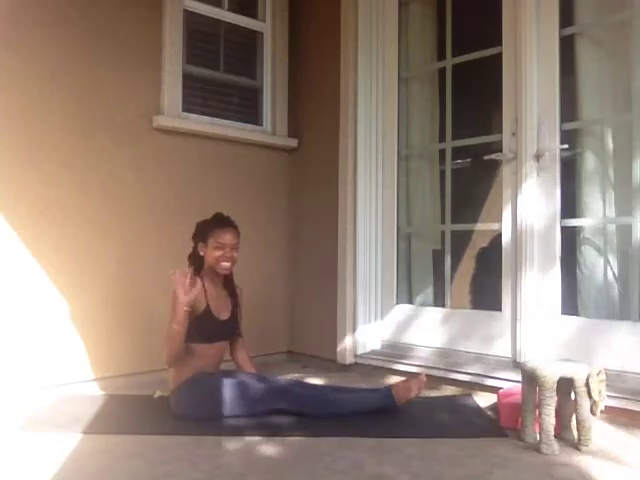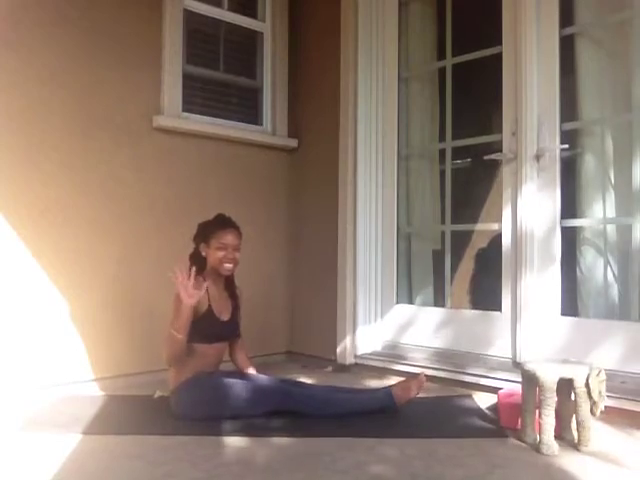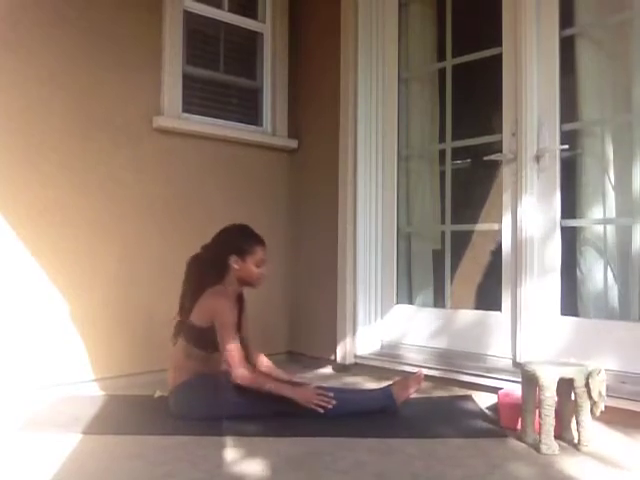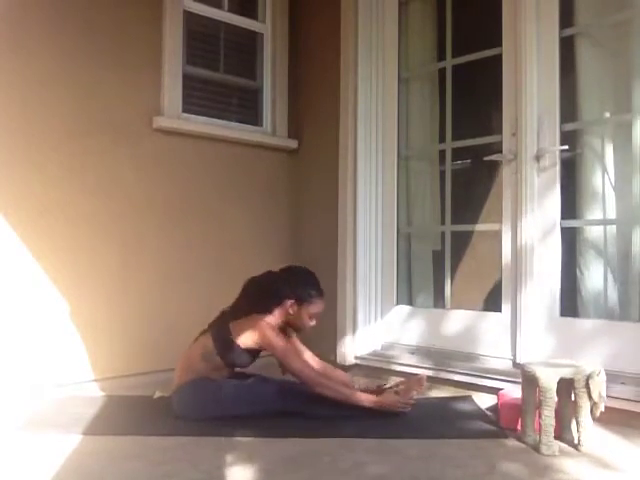
dt=0.5s
person 1, frame 1
left shoulder: (233, 292)
right shoulder: (191, 290)
right elbow: (171, 358)
left wrist: (259, 383)
right wrist: (182, 306)
left hip: (213, 382)
right hip: (191, 392)
left knee: (285, 387)
right knee: (281, 395)
left ankle: (385, 395)
right ankle: (387, 397)
person 1, frame 2
left shoulder: (232, 293)
right shoulder: (193, 291)
right elbow: (171, 355)
left wrist: (259, 383)
right wrist: (187, 308)
left hip: (211, 383)
right hip: (191, 392)
left knee: (287, 387)
right knee: (283, 395)
left ankle: (384, 395)
right ankle: (387, 397)
person 1, frame 3
left shoulder: (234, 297)
right shoulder: (219, 302)
left elbow: (247, 352)
right elbow: (237, 373)
left wrist: (288, 381)
right wrist: (292, 391)
left hip: (206, 383)
right hip: (190, 394)
left knee: (288, 389)
right knee: (290, 398)
left ankle: (382, 397)
right ankle: (385, 399)
person 1, frame 4
left shoulder: (275, 323)
right shoulder: (266, 330)
left elbow: (316, 365)
right elbow: (316, 384)
left wrist: (372, 388)
right wrist: (374, 400)
left hip: (210, 384)
right hip: (194, 394)
left knee: (288, 390)
right knee: (285, 397)
left ankle: (387, 395)
right ankle: (383, 404)
